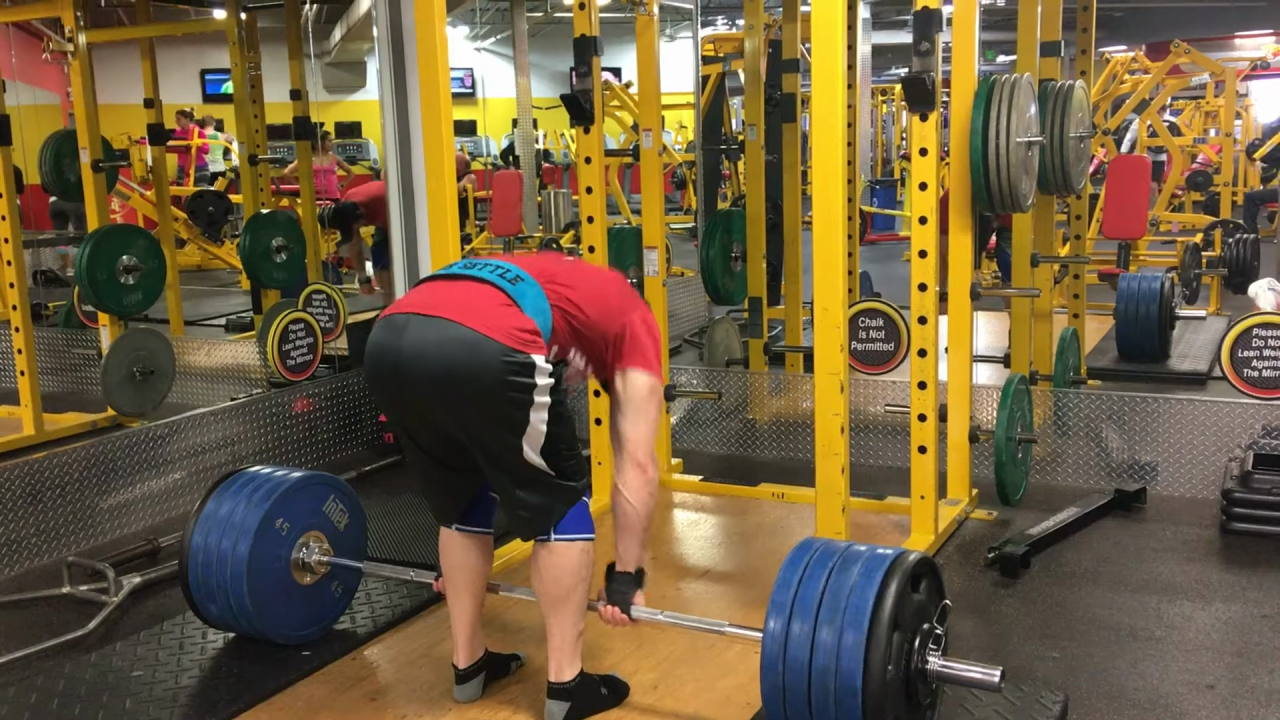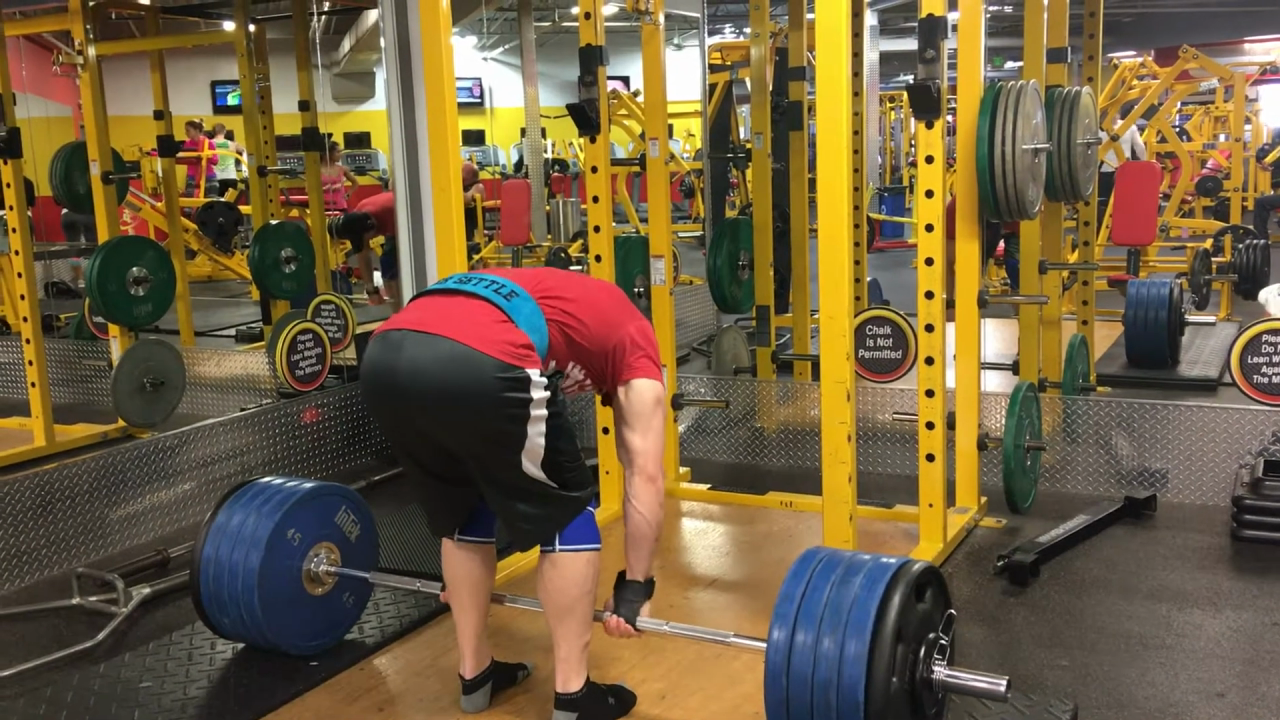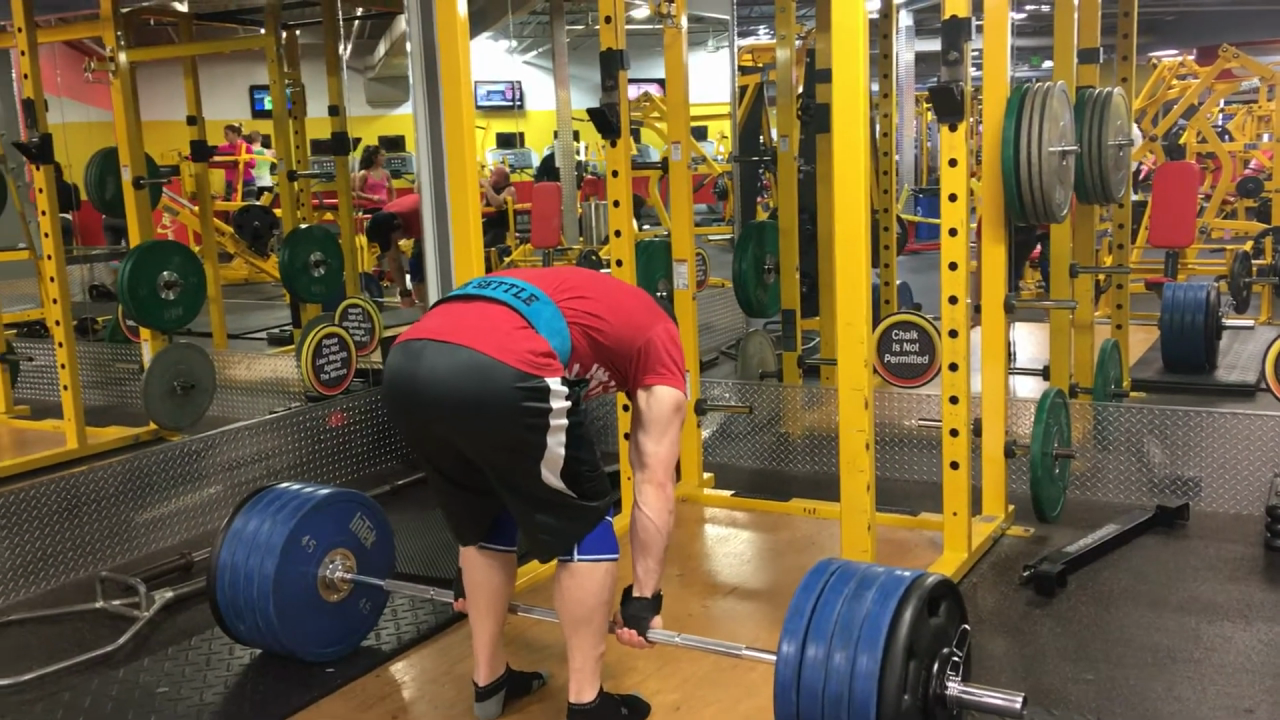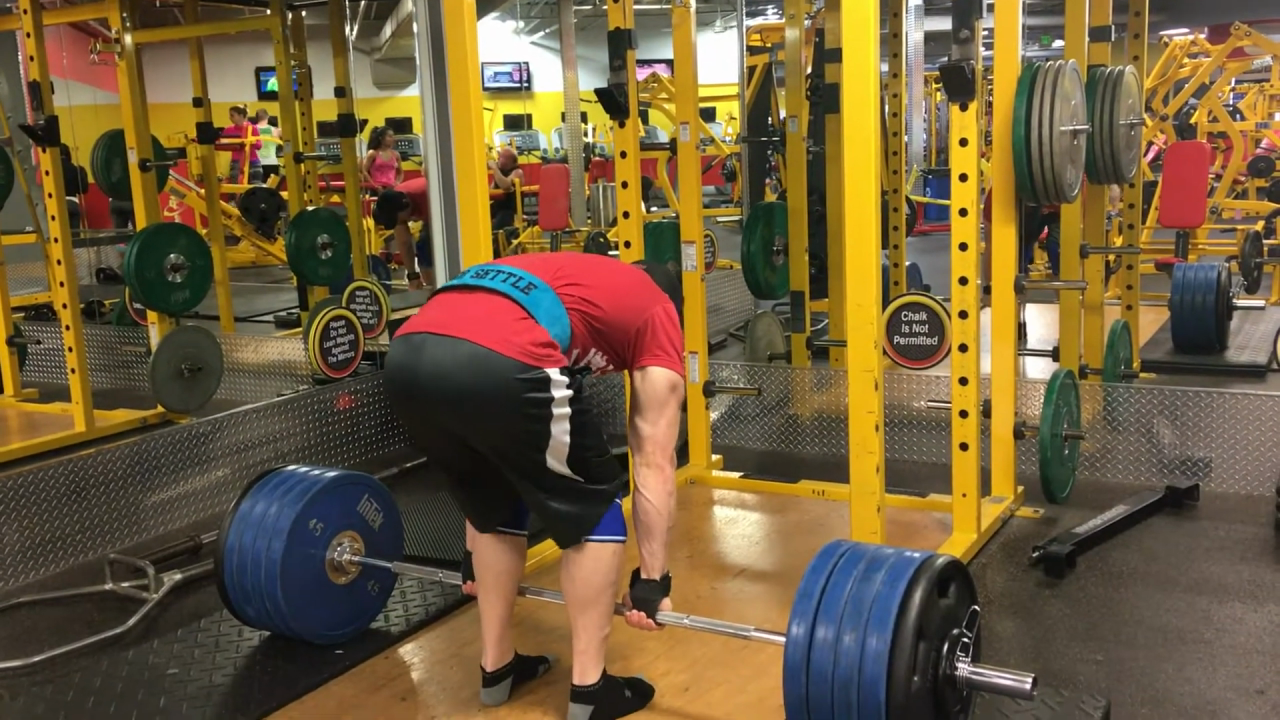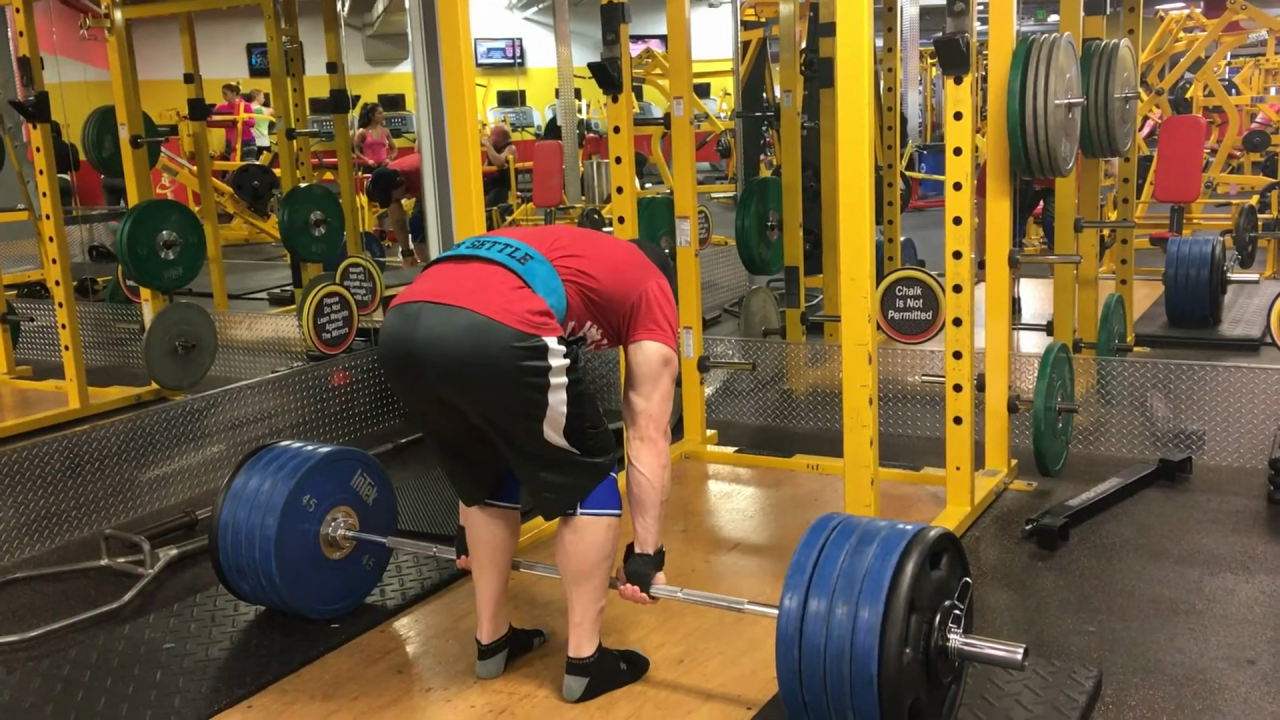
dt=1s
person 1, frame 1
right shoulder: (633, 322)
right elbow: (637, 463)
right wrist: (627, 575)
left hip: (389, 340)
right hip: (482, 348)
left knee: (461, 504)
right knee: (560, 506)
left ankle: (468, 664)
person 1, frame 2
right shoulder: (632, 335)
left elbow: (496, 464)
right elbow: (644, 474)
right wrist: (635, 587)
left hip: (384, 356)
right hip: (477, 366)
left knee: (463, 513)
right knee: (566, 514)
left ankle: (475, 674)
person 1, frame 3
right shoulder: (658, 338)
left elbow: (508, 469)
right elbow: (654, 481)
left wrist: (471, 575)
right wrist: (644, 597)
left hip: (407, 364)
right hip: (498, 375)
left knee: (483, 515)
right knee: (584, 524)
left ankle: (488, 681)
person 1, frame 4
right shoulder: (657, 314)
left elbow: (492, 455)
right elbow: (654, 461)
left wrist: (475, 556)
right wrist: (652, 580)
left hip: (408, 356)
right hip: (499, 365)
left knee: (498, 500)
right knee: (594, 505)
left ankle: (496, 667)
person 1, frame 5
right shoulder: (650, 288)
left elbow: (492, 425)
right elbow: (648, 434)
left wrist: (467, 531)
right wrist: (647, 554)
left hip: (403, 327)
right hip: (497, 334)
left knee: (489, 474)
right knee: (589, 479)
left ankle: (492, 641)
right ankle: (585, 663)
